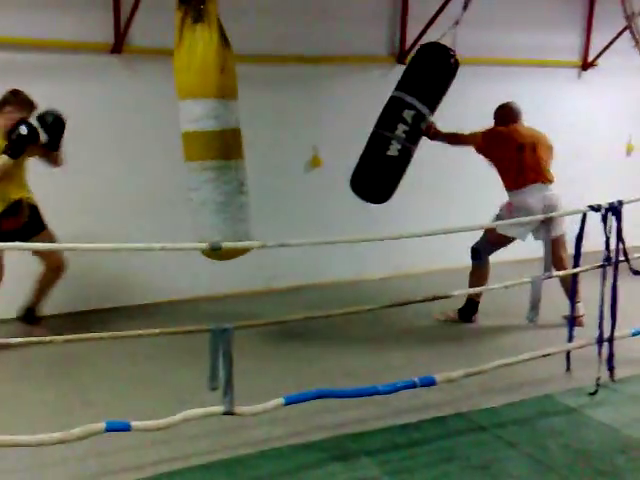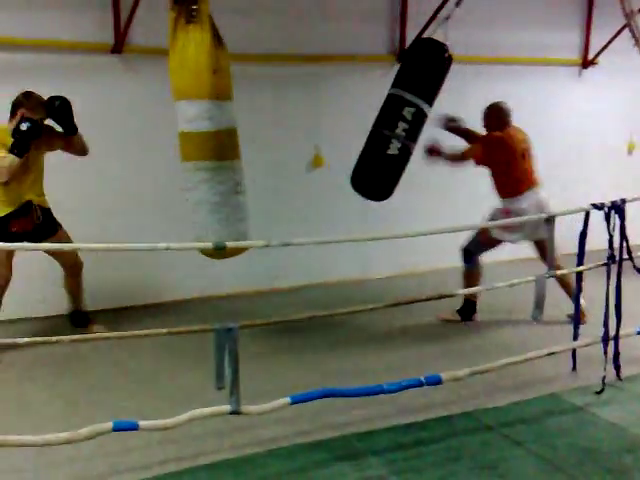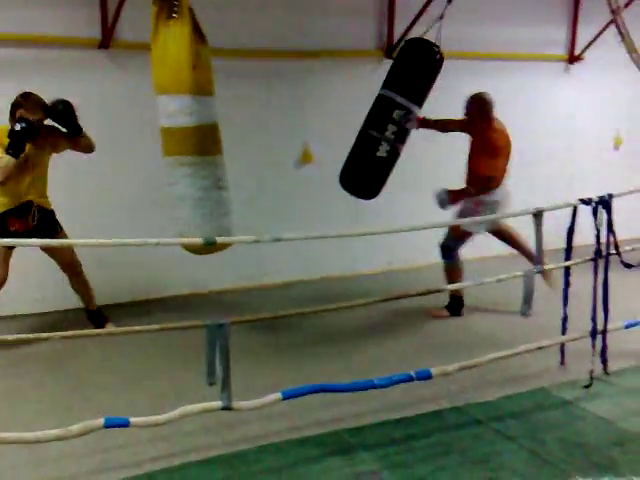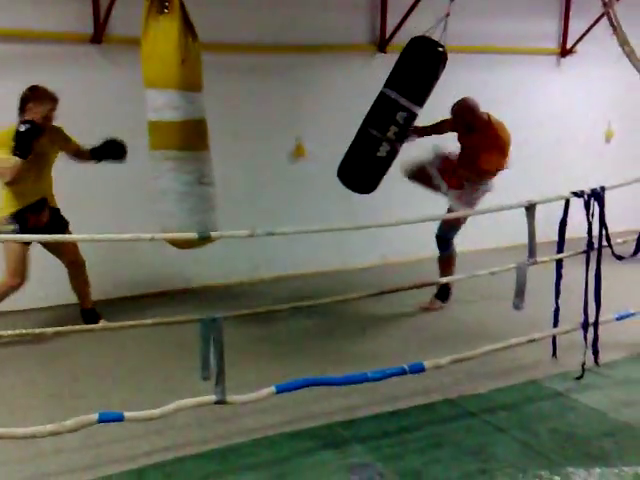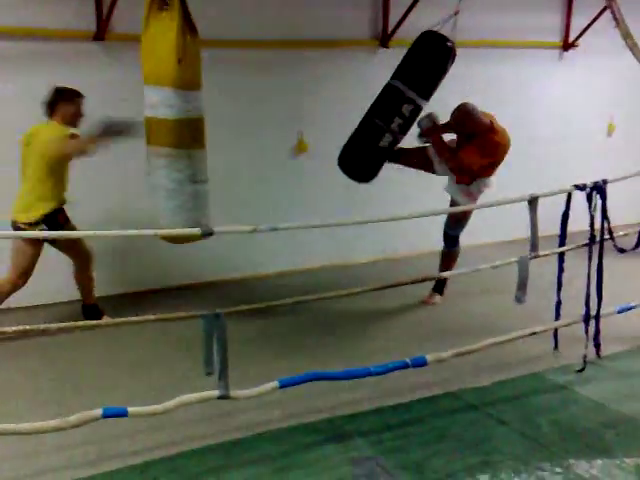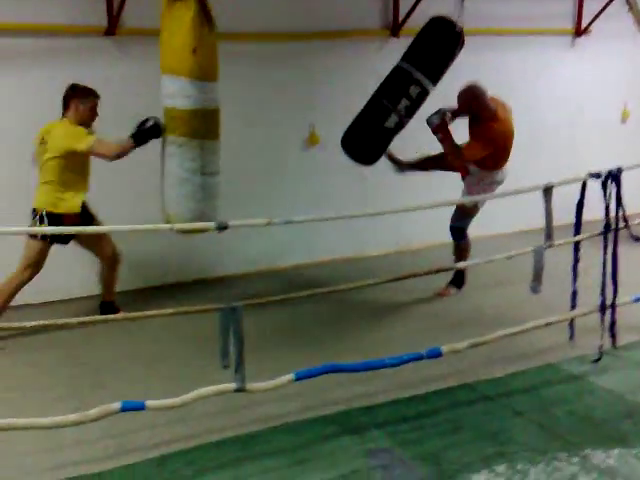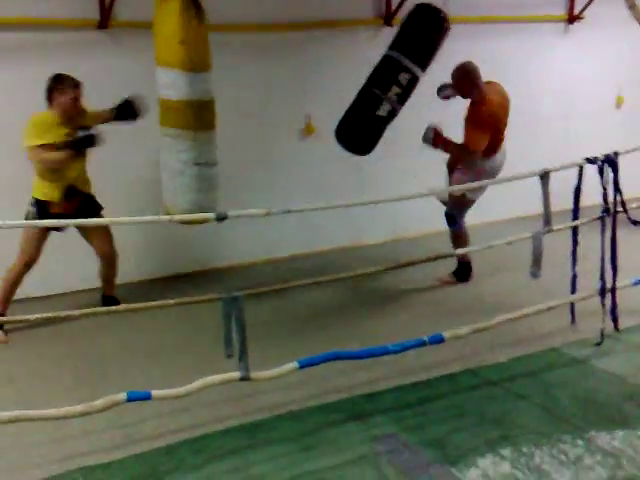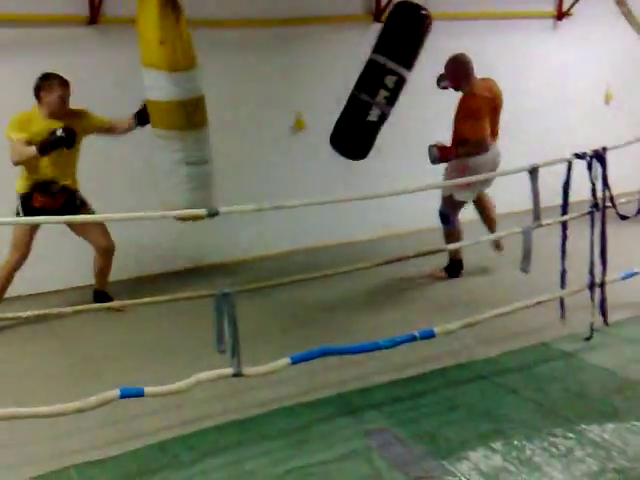
dt=0.1s
person 1, frame 1
left shoulder: (26, 134)
left elbow: (55, 161)
left wrist: (54, 138)
left hip: (23, 209)
left knee: (57, 264)
left ankle: (30, 312)
person 1, frame 2
left shoulder: (43, 133)
left elbow: (81, 150)
left wrist: (68, 125)
left hip: (38, 212)
left knee: (74, 264)
left ankle: (79, 315)
person 1, frame 3
left shoulder: (47, 134)
left elbow: (88, 147)
left wrist: (73, 126)
left hip: (39, 212)
left knee: (73, 267)
left ankle: (95, 315)
person 1, frame 4
left shoulder: (52, 133)
left elbow: (80, 154)
left wrist: (100, 152)
right wrist: (21, 150)
left hip: (45, 211)
left knee: (76, 264)
left ankle: (89, 313)
person 1, frame 5
left shoulder: (34, 134)
right shoulder: (57, 134)
right elbow: (79, 148)
right wrist: (103, 134)
left hip: (49, 212)
right hip: (35, 215)
left knee: (84, 257)
left ankle: (91, 309)
person 1, frame 6
left shoulder: (50, 131)
right shoulder: (73, 132)
left elbow: (39, 158)
right elbow: (110, 152)
right wrist: (138, 138)
left hip: (73, 210)
right hip: (51, 212)
left knee: (111, 257)
right knee: (27, 272)
left ankle: (107, 306)
person 1, frame 7
left shoulder: (79, 114)
right shoulder: (39, 123)
left elbow: (102, 116)
right elbow: (42, 164)
left wrist: (119, 111)
right wrist: (72, 149)
left hip: (78, 196)
right hip: (47, 200)
left knee: (109, 254)
right knee: (24, 262)
left ankle: (109, 300)
person 1, frame 8
left shoulder: (77, 117)
right shoulder: (22, 121)
left elbow: (116, 127)
left wrist: (139, 117)
right wrist: (43, 147)
left hip: (66, 195)
right hip: (34, 196)
left knee: (105, 245)
left ankle: (101, 295)
person 2, frame 1
left shoulder: (499, 136)
right shoulder: (539, 137)
left elbow: (460, 139)
left wrist: (435, 133)
left hip: (523, 202)
right hip: (549, 198)
left knee: (480, 252)
right knee: (559, 258)
left ankle: (468, 310)
right ankle: (577, 312)
person 2, frame 2
left shoulder: (496, 140)
right shoulder: (516, 134)
left elbow: (461, 157)
right elbow: (481, 141)
left wrist: (438, 153)
right wrist: (459, 129)
left hip: (517, 208)
right hip: (536, 201)
left knee: (470, 252)
right knee: (550, 258)
left ankle: (468, 310)
right ankle: (579, 306)
person 2, frame 3
left shoulder: (492, 141)
right shoulder: (488, 125)
left elbow: (487, 182)
right elbow: (451, 125)
left wrist: (458, 195)
right wrist: (423, 122)
left hip: (483, 199)
right hip: (497, 195)
left knee: (449, 246)
right knee: (501, 231)
left ankle: (455, 304)
right ankle: (538, 262)
person 2, frame 4
left shoulder: (498, 138)
right shoulder: (469, 119)
left elbow: (478, 175)
right elbow: (443, 125)
left wrist: (450, 166)
right wrist: (415, 131)
left hip: (471, 187)
right hip: (457, 165)
left knee: (444, 237)
right knee: (417, 173)
left ankle: (443, 295)
person 2, frame 5
left shoulder: (496, 142)
right shoulder: (474, 118)
left elbow: (454, 162)
right elbow: (445, 128)
left wrist: (434, 135)
right wrist: (433, 131)
left hip: (470, 182)
left knee: (451, 234)
right knee: (410, 157)
left ankle: (439, 287)
person 2, frame 6
left shoulder: (496, 130)
right shoulder: (493, 103)
left elbow: (458, 155)
right elbow: (463, 110)
left wrist: (442, 130)
right wrist: (451, 114)
left hip: (486, 176)
right hip: (477, 162)
left knee: (458, 226)
right knee: (437, 161)
left ankle: (458, 279)
right ankle: (405, 165)
person 2, frame 7
left shoulder: (482, 111)
right shoulder: (494, 88)
left elbow: (471, 154)
left wrist: (442, 142)
right wrist: (455, 92)
left hip: (482, 165)
right hip: (491, 151)
left knee: (453, 215)
right knee: (452, 163)
left ankle: (463, 269)
right ankle: (452, 198)
person 2, frame 8
left shoulder: (470, 102)
right shoulder: (490, 84)
left elbow: (478, 144)
left wrist: (449, 152)
right wrist: (452, 84)
left hip: (472, 162)
right hip: (491, 153)
left knee: (448, 213)
right knee: (479, 196)
left ankle: (455, 265)
right ankle: (496, 238)
